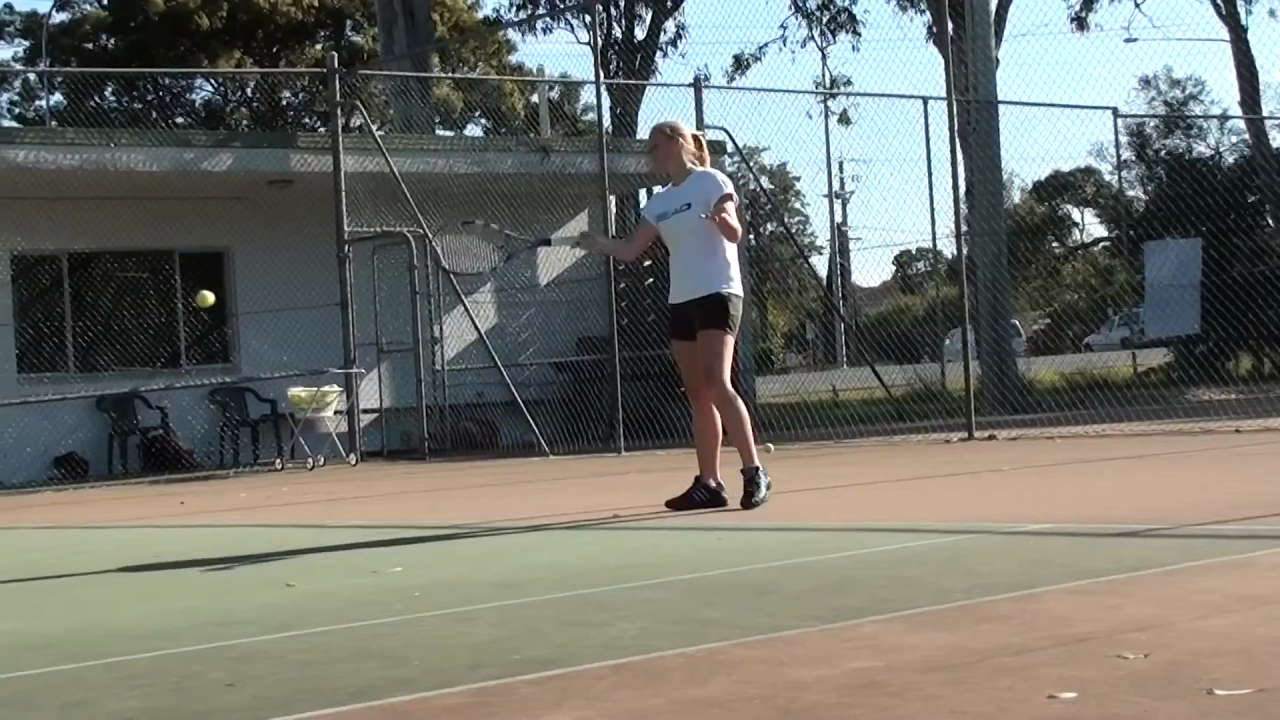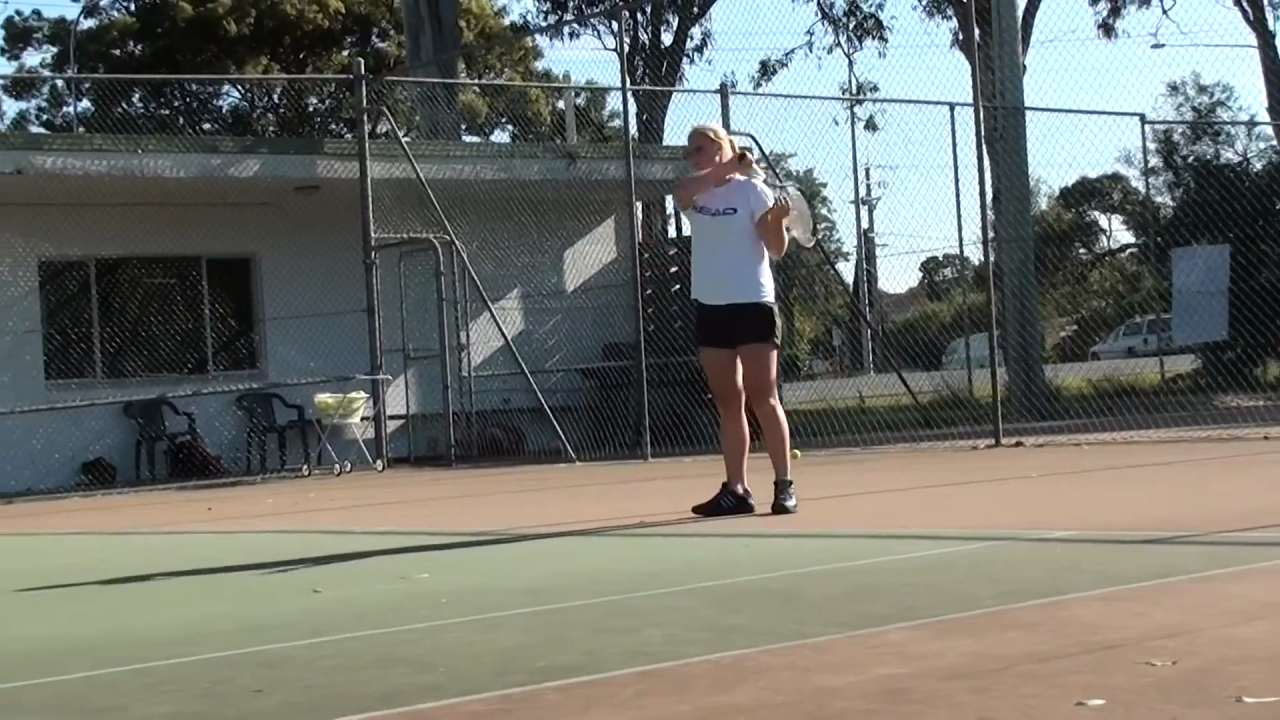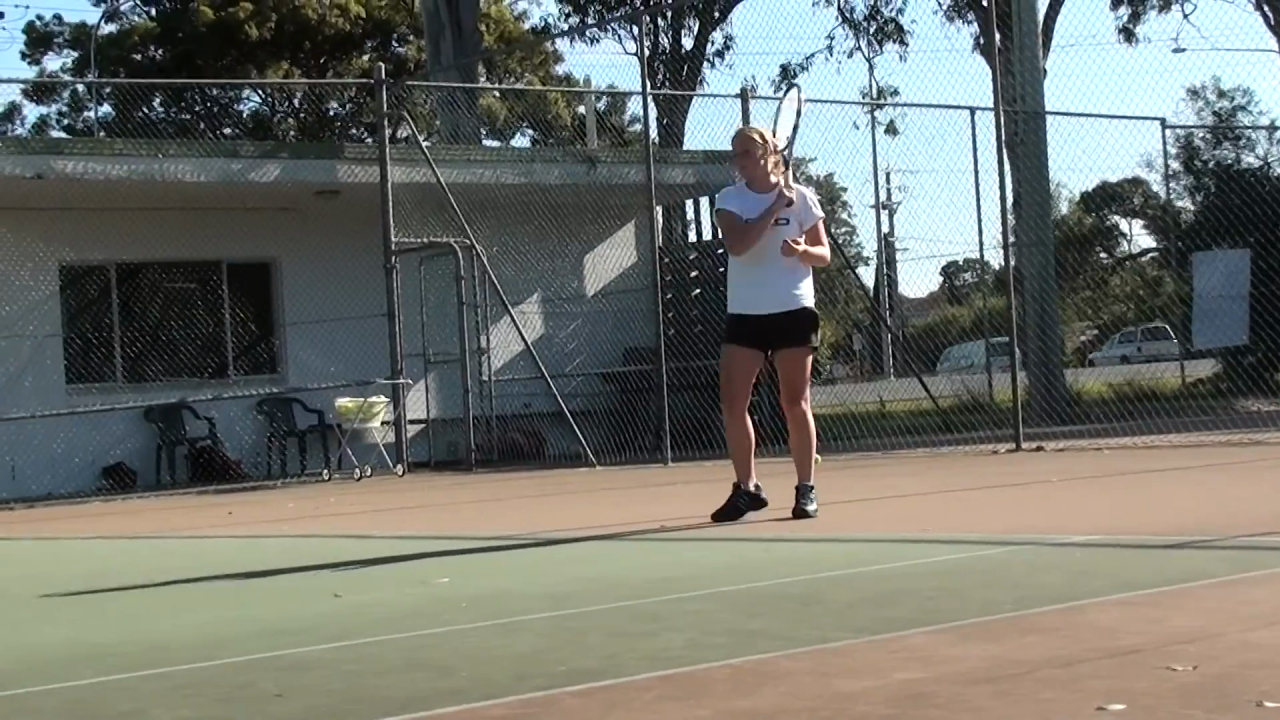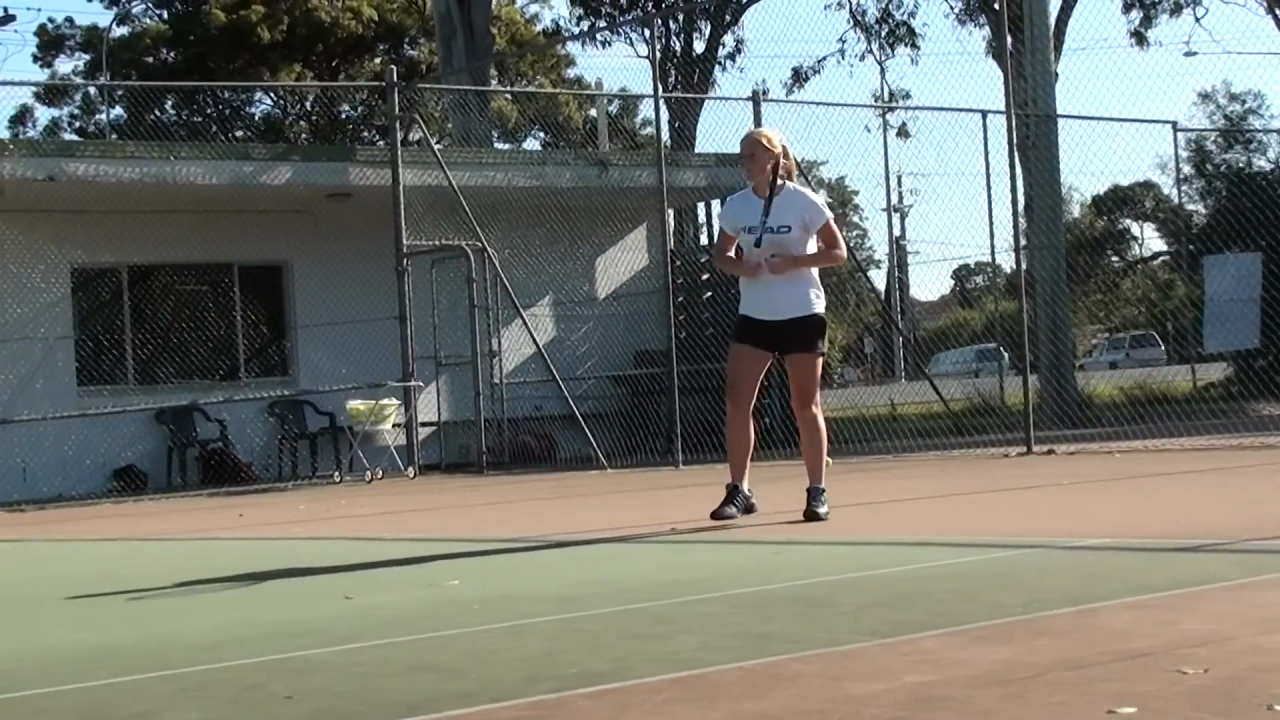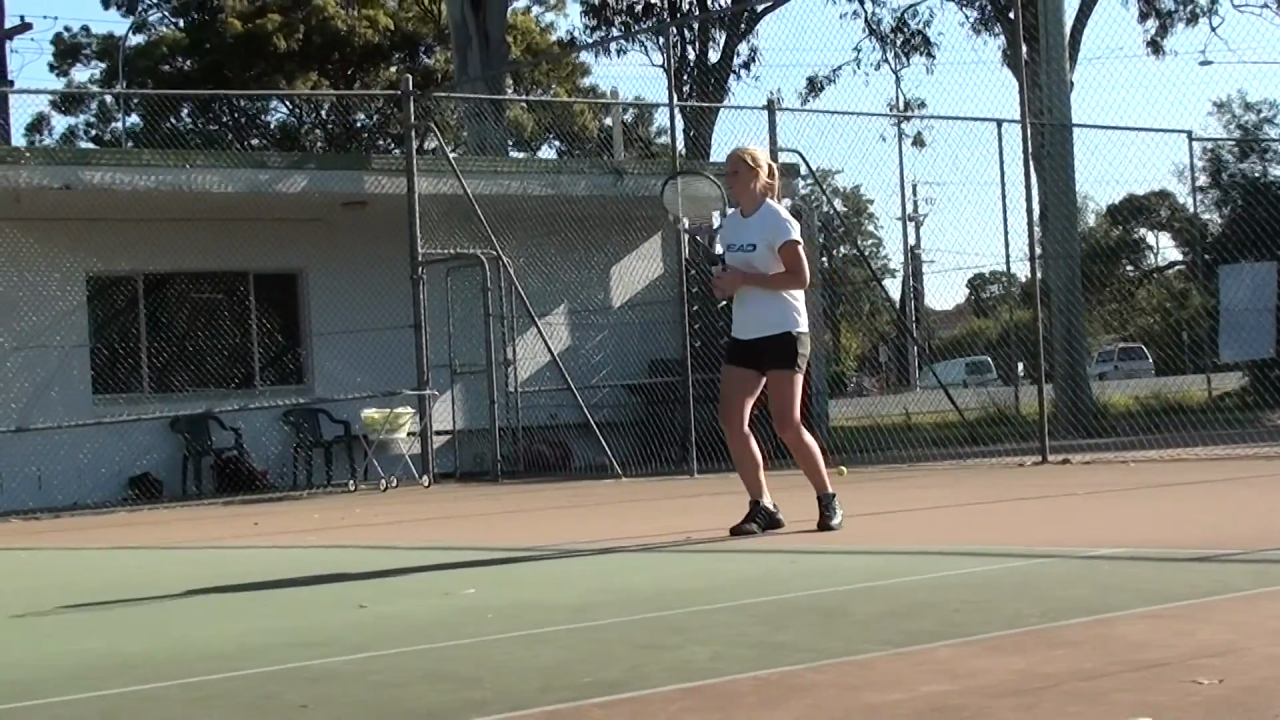
dt=0.3s
person 1, frame 1
left shoulder: (712, 181)
right shoulder: (659, 203)
left elbow: (734, 232)
right elbow: (630, 250)
left wrist: (724, 220)
right wrist: (598, 242)
left hip: (717, 296)
right hip: (682, 303)
left knee: (717, 385)
right knee: (698, 395)
left ankle: (754, 472)
right ankle: (708, 483)
person 1, frame 2
left shoulder: (754, 189)
right shoulder: (690, 193)
left elbow: (777, 250)
right elbow: (685, 188)
left wrist: (778, 223)
right wrist: (730, 167)
left hip: (753, 303)
right hip: (710, 307)
left knee: (763, 398)
right knee: (728, 402)
left ankle: (784, 485)
right ankle: (736, 490)
person 1, frame 3
left shoulder: (802, 197)
right shoulder: (729, 198)
left elbow: (824, 253)
right elbow: (737, 245)
left wrist: (802, 249)
right wrist: (774, 209)
left hip: (793, 309)
right hip: (745, 313)
left knee: (795, 403)
right knee: (732, 402)
left ankle: (805, 489)
right ankle: (746, 487)
person 1, frame 4
left shoulder: (804, 201)
right shoulder: (734, 205)
left elbow: (838, 253)
right elbow: (720, 254)
left wrist: (792, 261)
right wrist: (737, 266)
left hip: (801, 315)
right hip: (754, 316)
left knee: (805, 406)
right knee: (737, 401)
left ankle: (817, 492)
right ankle: (738, 491)
person 1, frame 5
left shoulder: (777, 221)
right shoulder: (729, 223)
left elbow: (799, 278)
left wrist: (747, 279)
right wrist: (724, 283)
left hip: (782, 332)
right hip: (743, 336)
left knee: (788, 425)
right knee: (732, 421)
left ankle: (828, 498)
right ankle: (762, 506)
